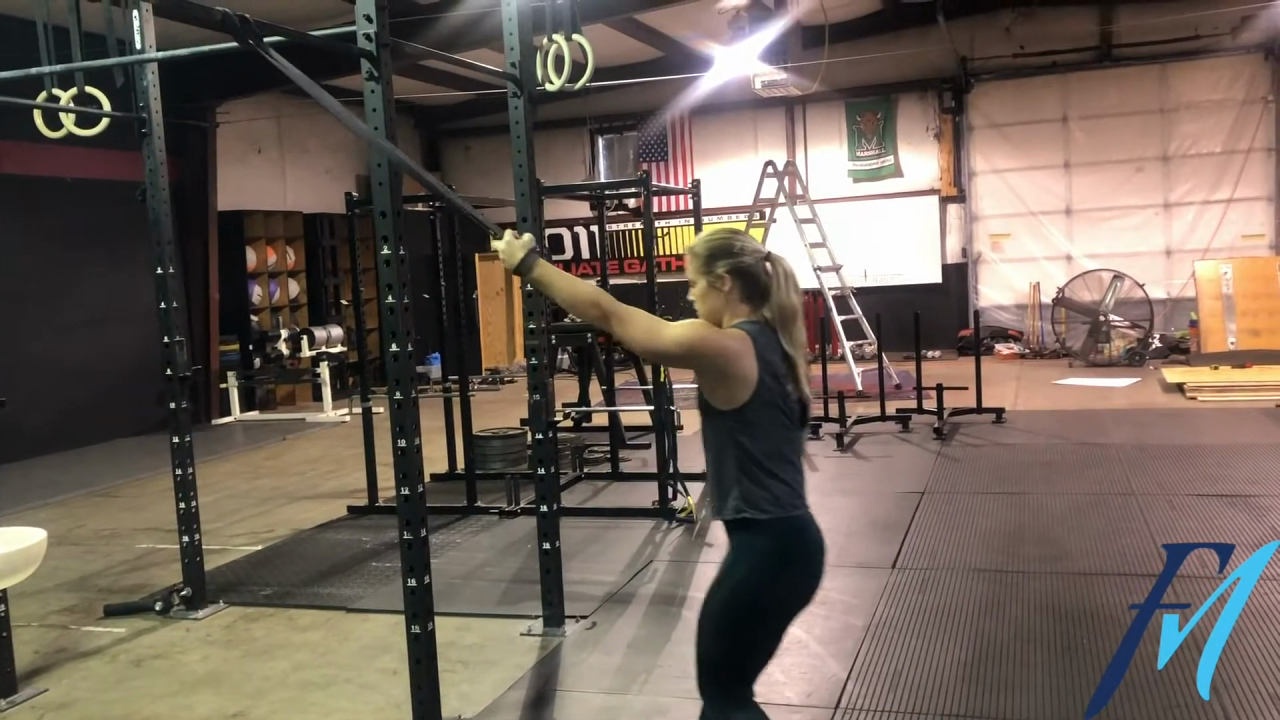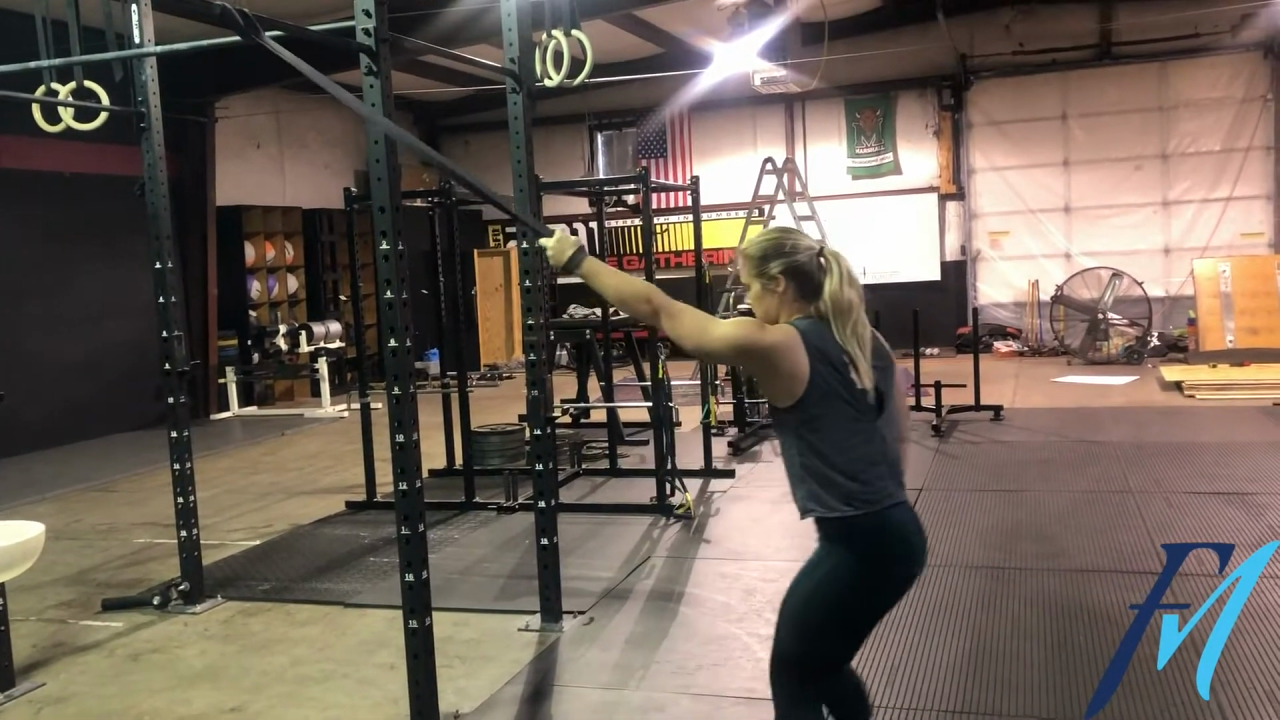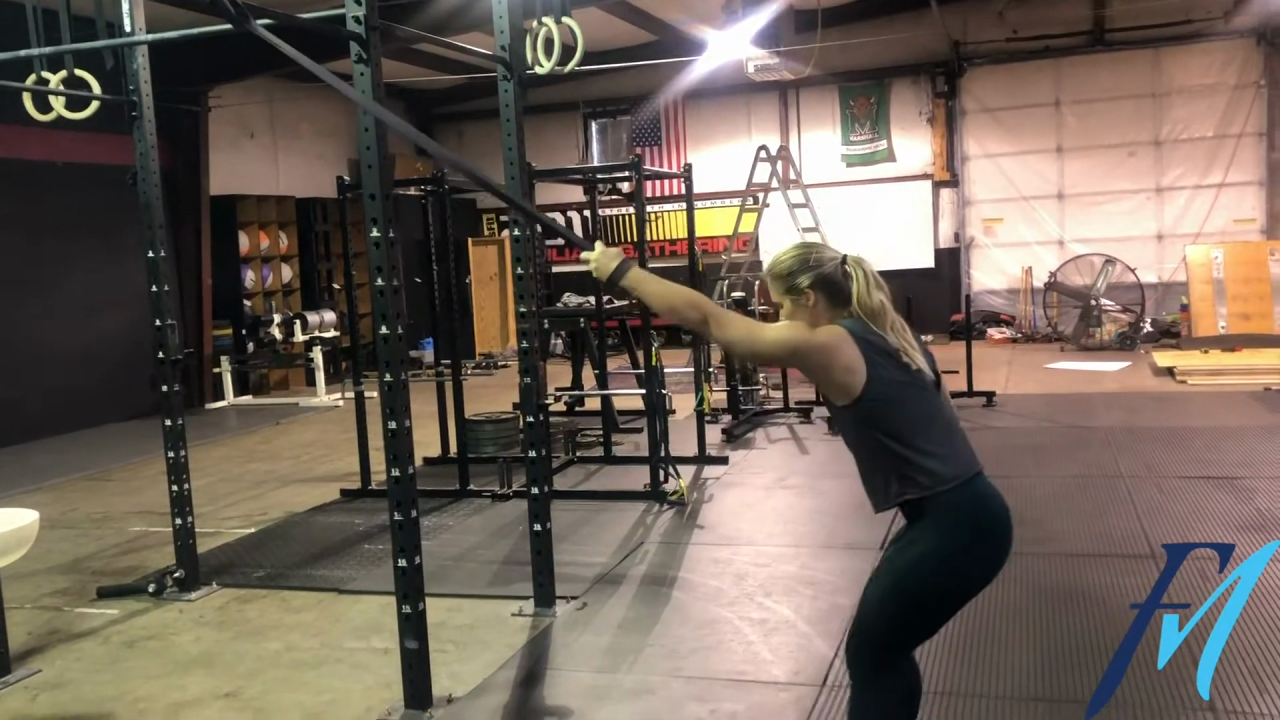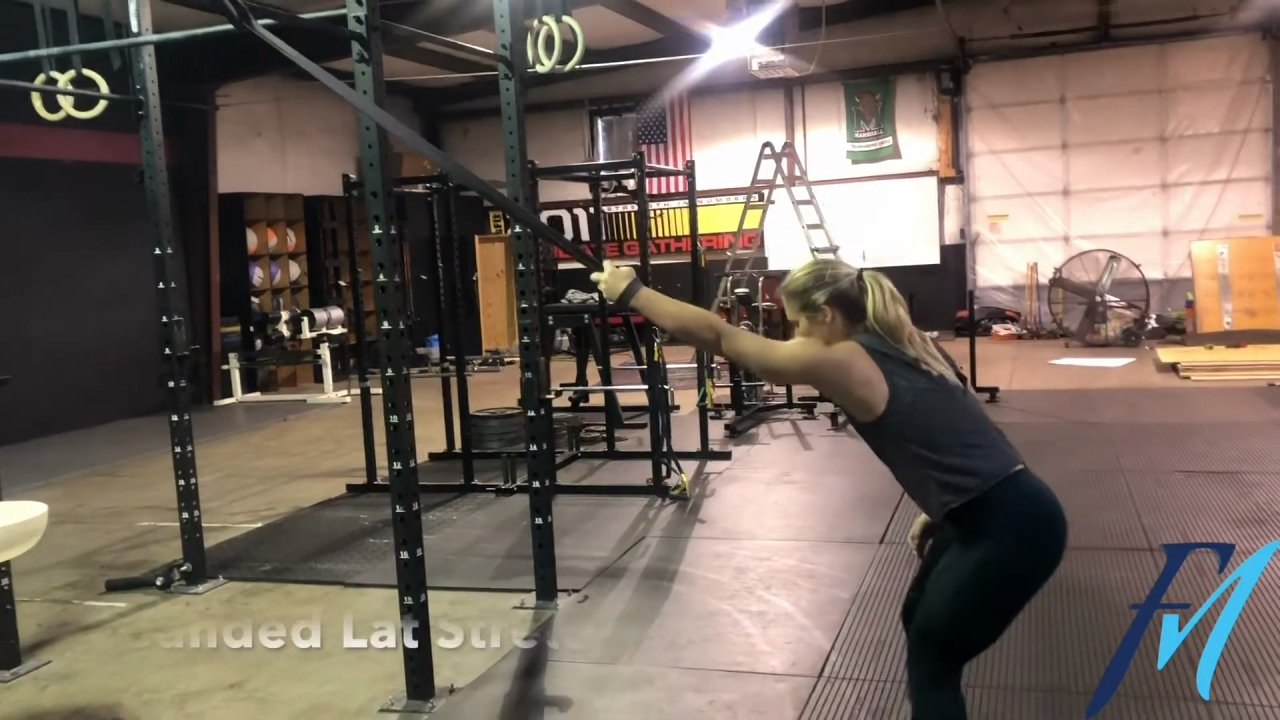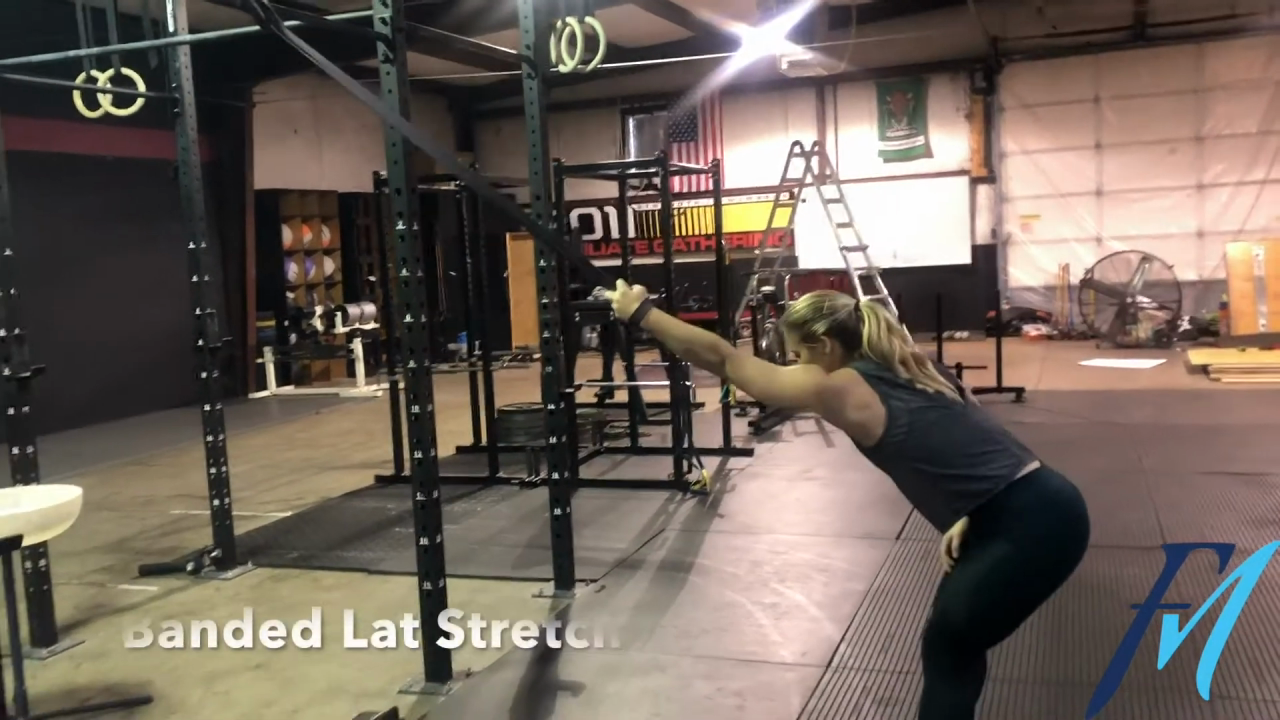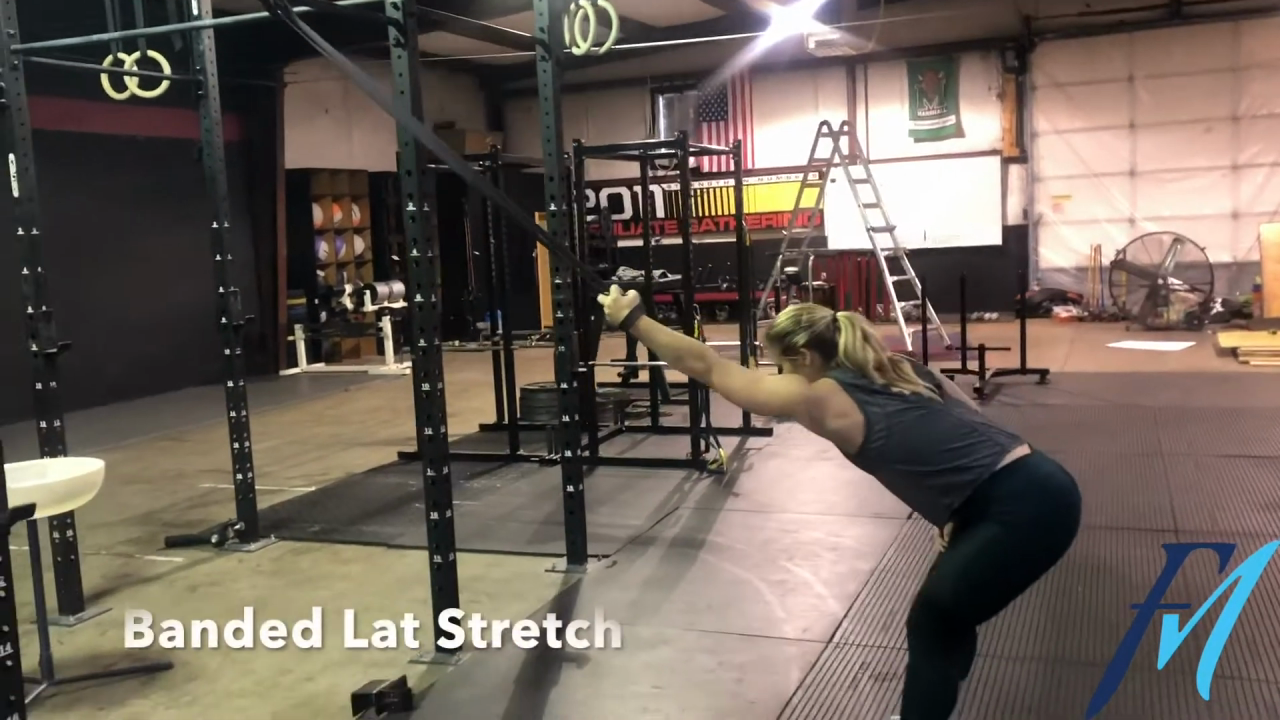
dt=0.4s
person 1, frame 1
left shoulder: (723, 350)
right shoulder: (784, 348)
left elbow: (608, 313)
left wrist: (528, 263)
left hip: (768, 549)
right hip: (793, 540)
person 1, frame 2
left shoulder: (775, 347)
right shoulder: (869, 343)
left elbow: (656, 308)
right elbow: (897, 440)
left wrist: (576, 259)
left hip: (861, 544)
right hip: (894, 531)
right knee: (820, 663)
person 1, frame 3
left shoulder: (826, 347)
right shoulder: (885, 336)
left elbow: (704, 317)
left wrist: (620, 270)
left hip: (958, 526)
right hip: (956, 513)
left knee: (869, 656)
right knee: (883, 647)
person 1, frame 4
left shoulder: (843, 364)
right shoulder: (903, 347)
left elbow: (719, 336)
left wrist: (630, 291)
right wrist: (937, 511)
left hip: (1012, 526)
right hip: (990, 513)
left knee: (932, 656)
right knee: (922, 623)
person 1, frame 5
left shoulder: (841, 391)
right shoulder: (910, 368)
left elbow: (723, 359)
left wrist: (641, 312)
right wrist: (969, 518)
left hip: (1035, 522)
right hip: (1029, 505)
left knee: (947, 648)
right knee: (954, 636)
person 1, frame 6
left shoulder: (821, 400)
right shoulder: (898, 370)
left elbow: (708, 366)
left wrist: (631, 319)
right wrist: (959, 514)
left hip: (1026, 506)
right hip: (1031, 485)
left knee: (932, 625)
right knee: (946, 614)
